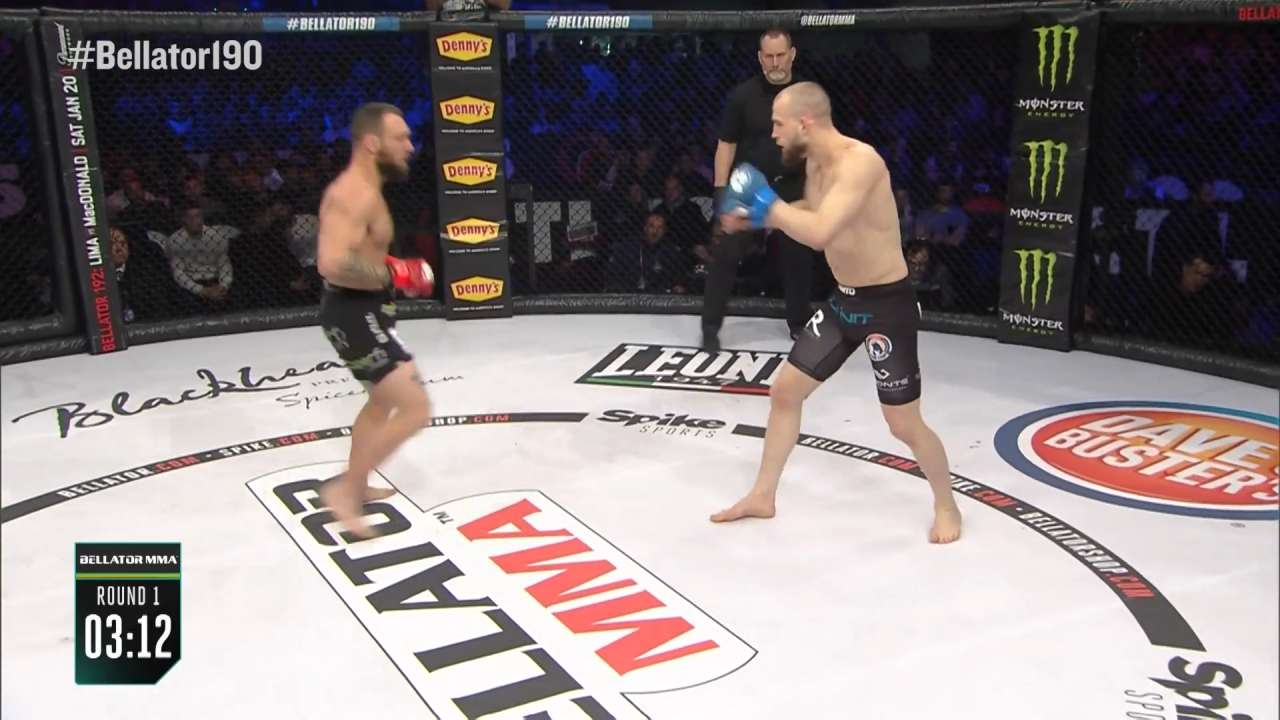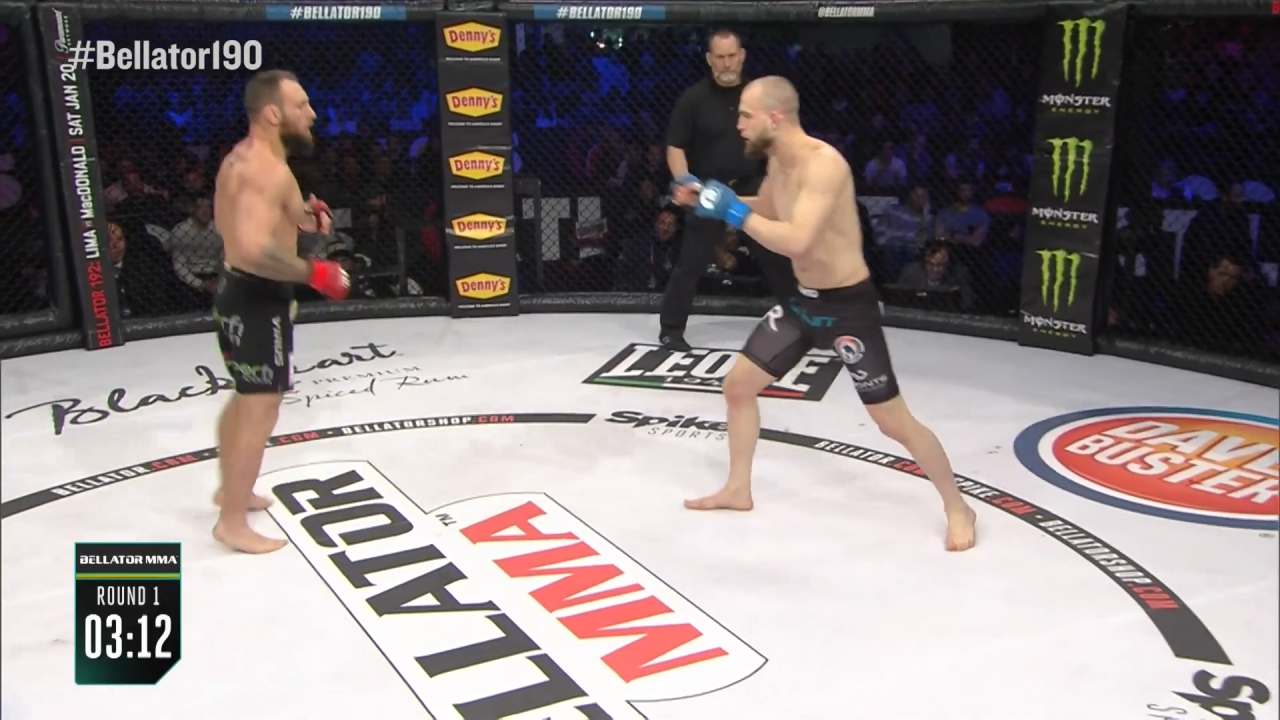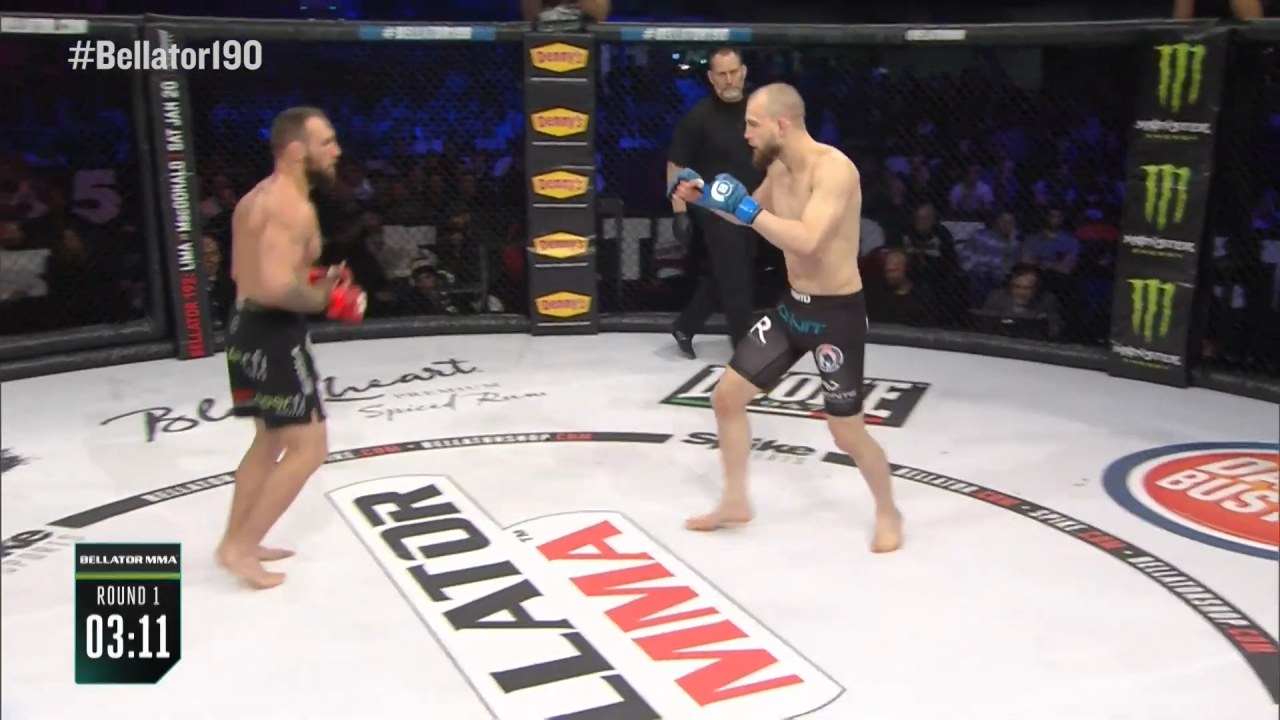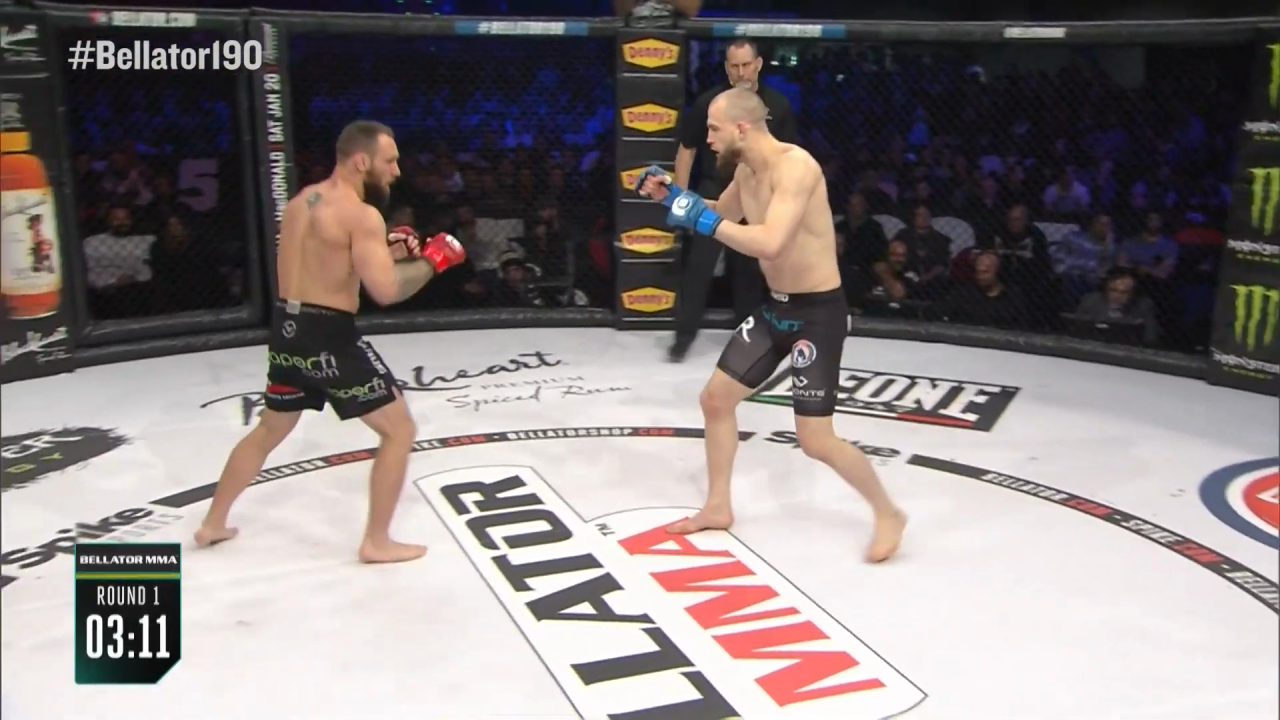
dt=0.4s
person 1, frame 1
left shoulder: (859, 161)
right shoulder: (817, 163)
left elbow: (819, 232)
right elbow: (807, 216)
left wrist: (764, 203)
right wrist: (751, 209)
left hip: (886, 304)
right hip: (843, 301)
left knee: (904, 424)
right knee: (784, 392)
left ankle: (946, 506)
right ankle: (761, 496)
person 1, frame 2
left shoulder: (823, 164)
right shoulder: (776, 160)
left elbow: (794, 241)
right elbow: (762, 211)
left wrist: (734, 210)
right wrist: (708, 197)
left hip: (849, 306)
right hip: (802, 300)
left knee: (895, 422)
right knee: (737, 385)
left ankle: (958, 510)
right ankle: (738, 489)
person 1, frame 3
left shoulder: (834, 169)
right shoulder: (779, 168)
left elbow: (806, 240)
right elbow: (758, 211)
left wrist: (744, 208)
right wrist: (706, 196)
left hip: (837, 314)
right hip: (792, 307)
left knee: (848, 435)
right knee: (726, 397)
left ankle: (888, 513)
right ankle: (735, 501)
person 1, frame 4
left shoulder: (795, 167)
right shoulder: (750, 170)
left elbow: (769, 242)
right elbow: (726, 214)
left wrist: (704, 220)
right wrist: (673, 195)
left hip: (819, 313)
right hip: (777, 306)
left knee: (816, 440)
right knee: (715, 399)
left ankle: (887, 516)
right ankle: (717, 507)
person 2, frame 1
left shoulder: (347, 186)
right shoulder: (359, 195)
right elbow: (332, 263)
left wrist: (385, 264)
right wrist: (398, 275)
left hip: (352, 310)
right hip: (356, 313)
left knee: (383, 403)
right knee: (415, 411)
left ankle: (355, 486)
right ankle: (344, 493)
person 2, frame 2
left shoulder: (239, 159)
right shoulder: (267, 170)
right elbow: (254, 248)
left wrist: (299, 218)
right wrist: (314, 273)
left hip: (235, 293)
right hip: (258, 303)
left knee: (247, 402)
right knee: (261, 417)
left ankle: (232, 491)
right ankle: (233, 524)
person 2, frame 3
left shoulder: (256, 198)
right shoulder: (291, 207)
right elbow: (277, 285)
left wrist: (313, 280)
right wrist: (333, 299)
left hip: (243, 329)
right hip: (273, 335)
left knee: (270, 443)
right knee: (308, 451)
left ankle: (236, 539)
right ankle: (242, 548)
person 2, frame 4
left shoulder: (300, 203)
right shoulder: (362, 215)
right elbow: (387, 290)
left wrist: (385, 249)
right wrist: (431, 257)
left hip: (287, 330)
right hip: (329, 337)
left knee: (267, 432)
right knee: (399, 431)
left ankle: (212, 524)
right ankle: (376, 541)
person 3, frame 1
right shoulder: (743, 95)
right elbow: (727, 144)
right wrist: (720, 188)
left hip: (794, 187)
left knee: (798, 261)
right knee: (727, 254)
left ankle: (799, 324)
right ankle: (711, 326)
person 3, frame 2
right shoulder: (694, 98)
right elbow: (675, 149)
left hip: (751, 192)
left knee: (776, 260)
right knee: (691, 264)
right ankle: (670, 330)
person 3, frame 3
right shoulder: (699, 116)
right elbow: (675, 166)
right wrist: (680, 213)
right hip: (716, 210)
left knee: (723, 277)
right knee: (735, 281)
left ankle: (686, 327)
person 3, frame 4
left shoulder: (774, 105)
right shoulder: (708, 103)
right elbow: (687, 149)
right hip: (711, 198)
left knee: (749, 271)
right knee: (697, 264)
right ankle: (684, 334)
